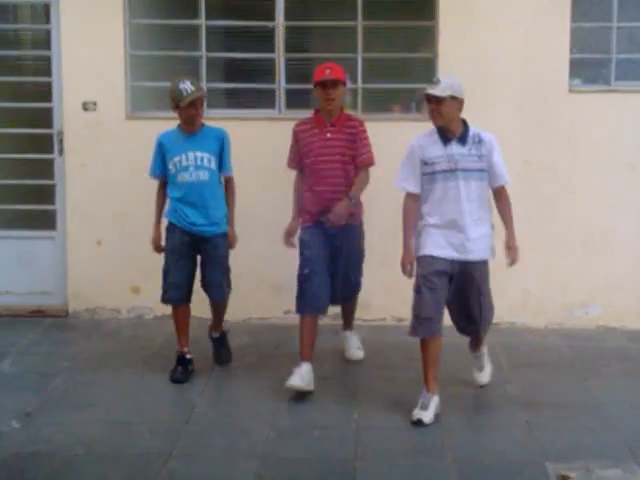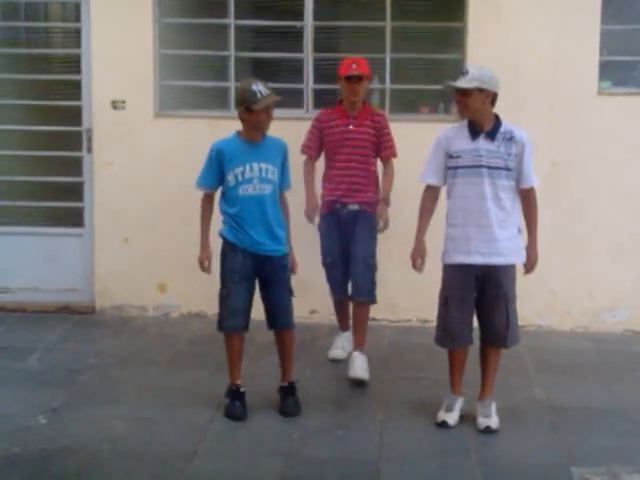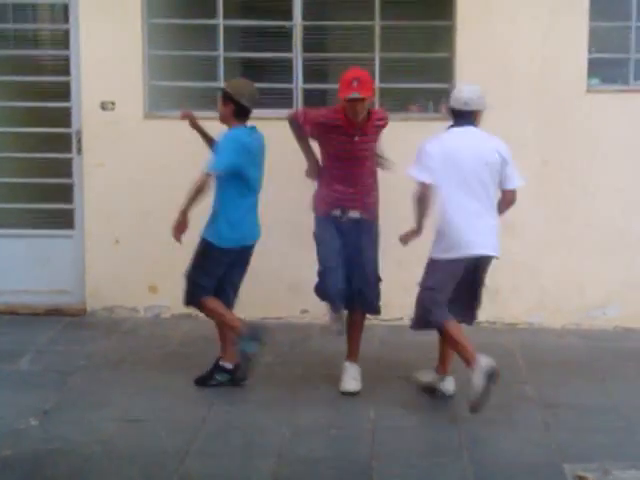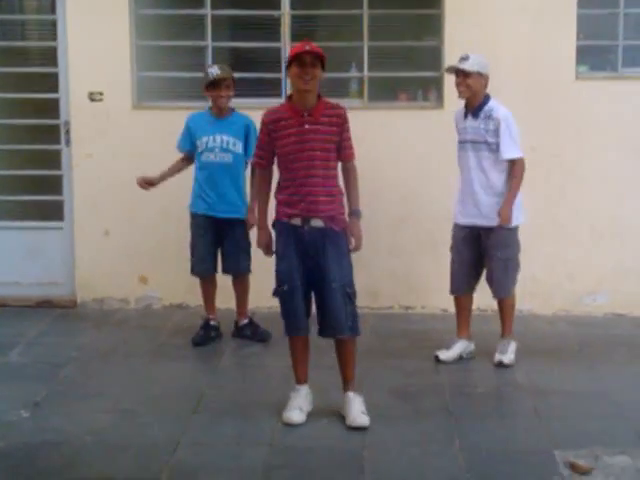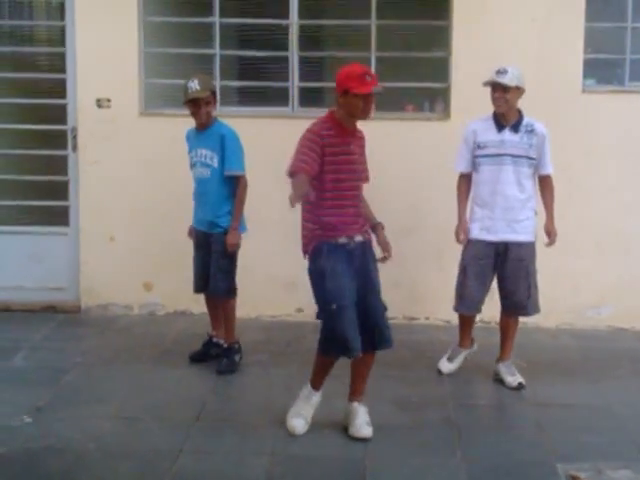
dt=1s
person 1, frame 1
left shoulder: (355, 127)
right shoulder: (302, 129)
left elbow: (364, 174)
right elbow: (300, 177)
left wrist: (347, 203)
right wrist: (294, 217)
left hip: (347, 218)
right hip: (314, 220)
left knee: (349, 284)
right knee: (311, 291)
left ankle: (349, 331)
right ankle: (305, 366)
person 1, frame 2
left shoulder: (378, 120)
right shoulder: (324, 119)
left elbow: (388, 164)
right elbow: (309, 160)
left wrist: (384, 201)
right wrist: (310, 197)
left hip: (365, 209)
right hip: (332, 208)
left knee: (363, 276)
right knee: (336, 275)
left ankle: (359, 353)
right ankle: (344, 332)
person 1, frame 3
left shoulder: (379, 119)
right shoulder: (322, 119)
right elbow: (295, 118)
right wrist: (312, 160)
left hip: (364, 217)
right hip: (331, 215)
left knee: (362, 288)
right knee: (333, 285)
left ankle: (351, 363)
right ankle: (338, 306)
person 1, frame 4
left shoulder: (337, 115)
right shoulder: (272, 118)
left elbow: (348, 167)
right elbow: (263, 174)
left wrist: (355, 217)
right wrist: (262, 225)
left hip: (331, 224)
right hip: (290, 226)
left knee: (341, 309)
right knee: (294, 309)
left ankle: (351, 393)
right ankle: (301, 390)
person 1, frame 5
left shoulder: (359, 137)
right shoulder: (318, 134)
right elbow: (298, 176)
left wrist: (377, 227)
right wrist: (300, 189)
left hip: (359, 243)
right hip: (327, 245)
left knee: (374, 326)
right knee: (341, 327)
left ankle: (356, 405)
right ankle: (311, 392)
person 2, frame 1
left shoulder: (485, 143)
right shoulder: (419, 146)
left elbow: (500, 191)
right elbow: (411, 198)
left wrist: (510, 235)
right wrist: (407, 246)
left hip: (474, 246)
right hip: (433, 247)
left knee: (477, 315)
right knee: (429, 318)
left ankle: (478, 348)
right ankle: (430, 393)
person 2, frame 2
left shoulder: (517, 140)
right shoulder: (447, 139)
left elbow: (528, 193)
right elbow: (432, 190)
left wrist: (533, 242)
right wrist: (419, 239)
left hip: (502, 252)
right hip: (459, 251)
left knee: (496, 328)
right knee: (455, 325)
left ankle: (486, 400)
right ankle: (455, 396)
person 2, frame 3
left shoulder: (433, 145)
right shoulder: (495, 145)
left elbow: (424, 192)
right elbow: (510, 196)
left wrist: (417, 227)
left hip: (451, 243)
right hip: (482, 243)
left knee: (436, 313)
right knee: (457, 311)
left ankle: (478, 364)
right ankle: (444, 374)
person 2, frame 4
left shoulder: (500, 115)
right shoulder: (459, 117)
left elbow: (517, 163)
left wrist: (508, 205)
left hip: (496, 214)
right hip: (466, 214)
left knee: (503, 278)
right knee: (460, 277)
left ankle: (507, 340)
right ankle: (463, 340)
person 2, frame 5
left shoulder: (537, 132)
right shoulder: (475, 130)
left elbow: (545, 177)
right elbow: (465, 176)
left wrist: (550, 218)
right wrist: (461, 217)
left hip: (520, 231)
right hip: (481, 229)
left knee: (516, 298)
right knee: (468, 293)
left ankle: (504, 362)
right ankle: (464, 343)
person 3, frame 1
left shoulder: (219, 137)
right shoulder: (165, 141)
left elbow: (228, 181)
right elbow: (162, 185)
left wrist: (231, 224)
right wrist: (156, 227)
left hip: (215, 230)
right hip: (179, 229)
left knee: (219, 293)
right knee: (178, 294)
left ankle: (217, 332)
right ankle: (184, 355)
person 3, frame 2
left shoulder: (279, 148)
right shoulder: (222, 150)
left elbow: (281, 198)
right elbow: (208, 197)
left wrist: (289, 247)
right wrist: (204, 244)
left hip: (274, 249)
right hip: (237, 249)
left knee: (284, 320)
right knee: (234, 320)
left ankle: (287, 385)
right ankle: (235, 389)
person 3, frame 3
left shoulder: (237, 141)
right shoulder: (250, 138)
left elbow: (208, 178)
left wrist: (182, 215)
right wrist: (196, 125)
left hip: (224, 233)
right hip: (243, 234)
left knee: (199, 293)
right knee: (217, 294)
left ankle: (244, 334)
right ankle: (229, 361)
person 3, frame 4
left shoulder: (245, 124)
right shoulder: (194, 122)
left elbow: (254, 167)
left wrist: (253, 208)
right wrist: (158, 179)
left hip: (235, 210)
right hip: (202, 209)
left knee: (239, 267)
right knee: (204, 268)
left ankle: (244, 321)
right ankle: (211, 322)
person 3, frame 5
left shoulder: (225, 135)
right shoulder: (191, 136)
left elbow: (241, 182)
left wrist: (234, 227)
left hip: (223, 227)
right hip: (202, 226)
left knee: (223, 287)
right knee: (206, 286)
left ankle: (232, 345)
right ankle: (216, 339)
